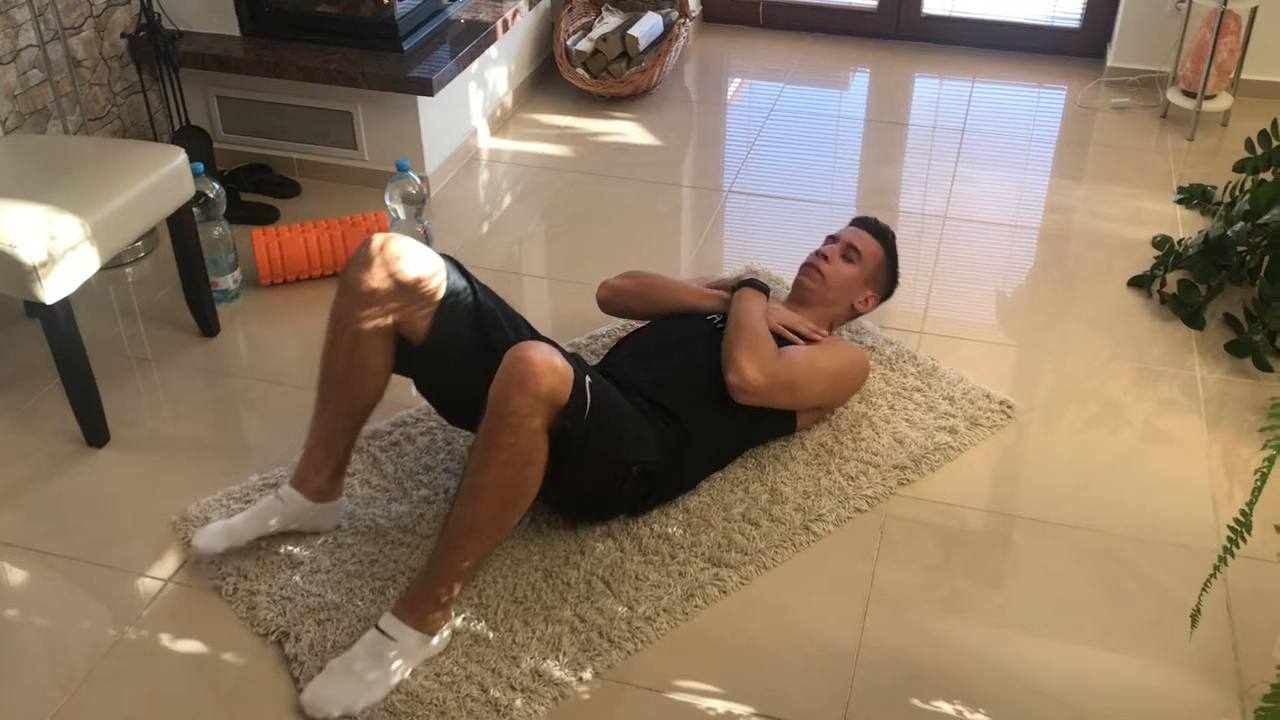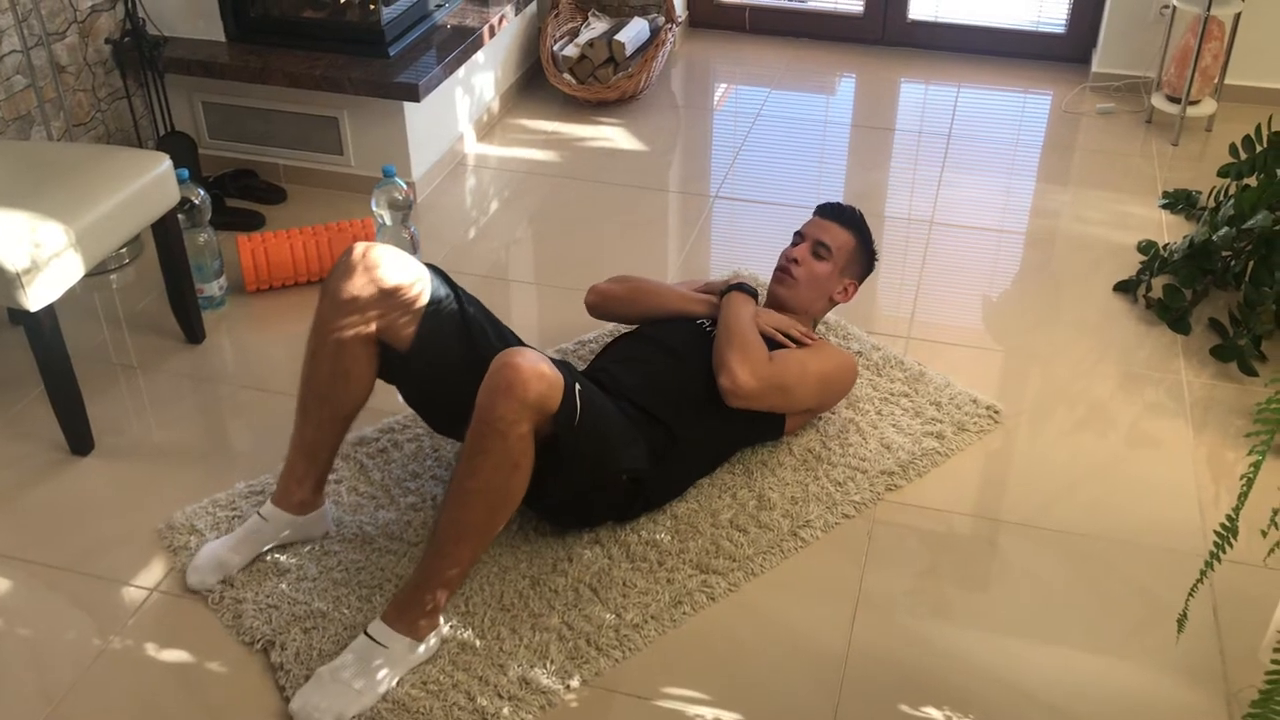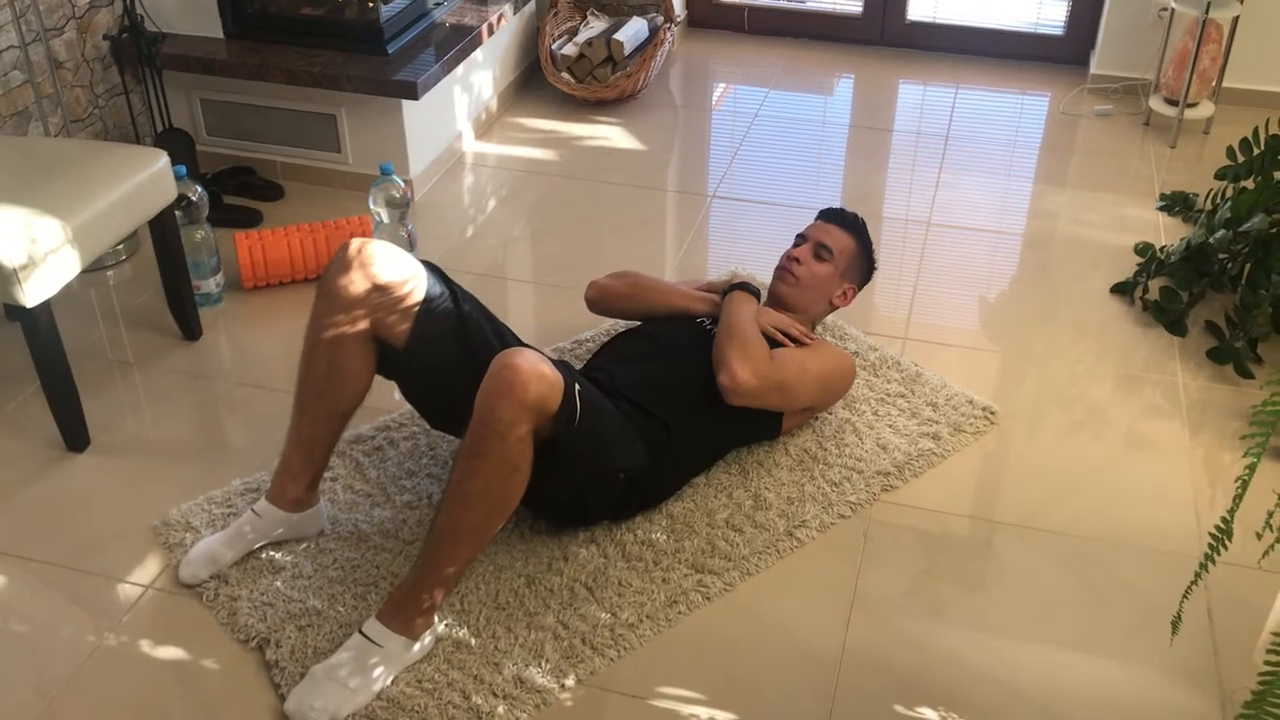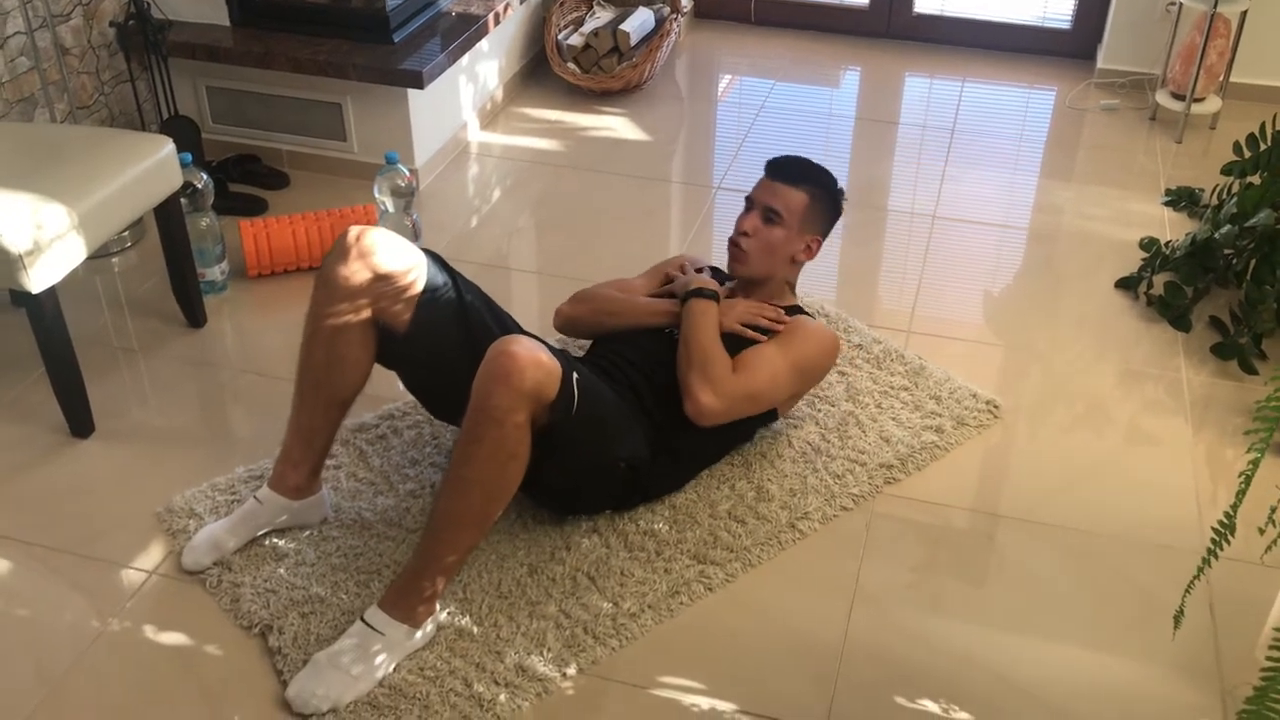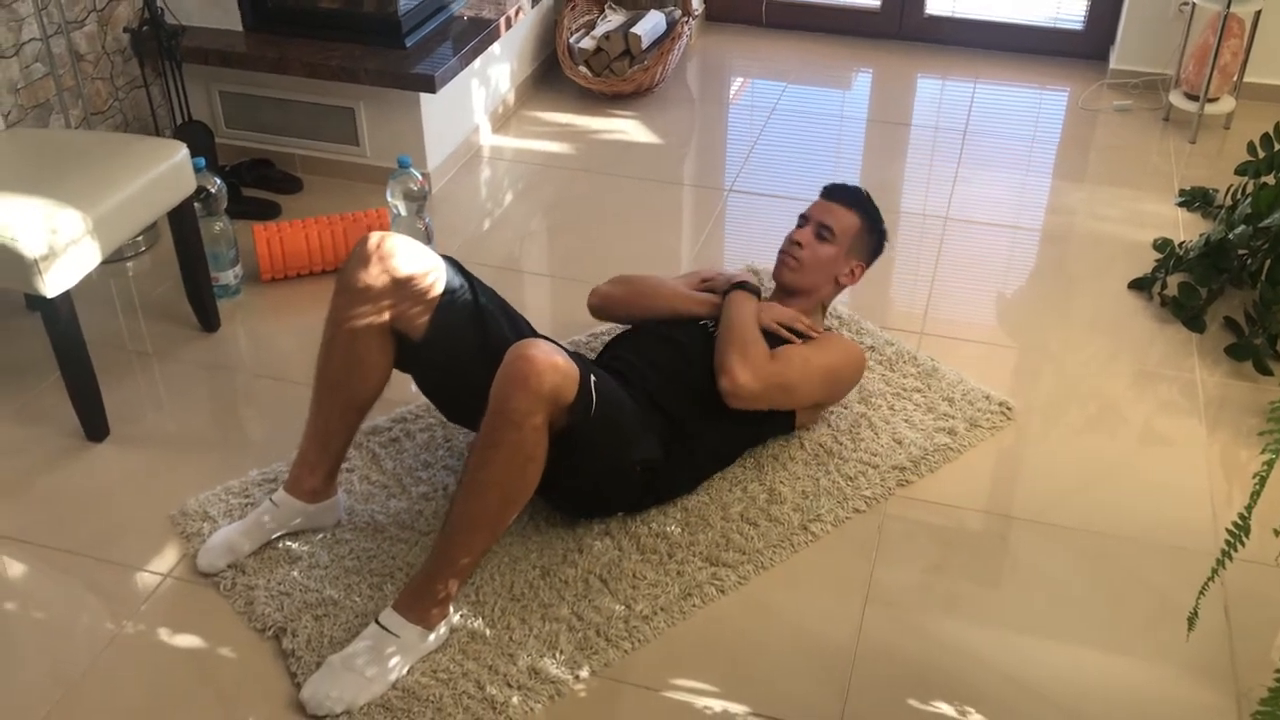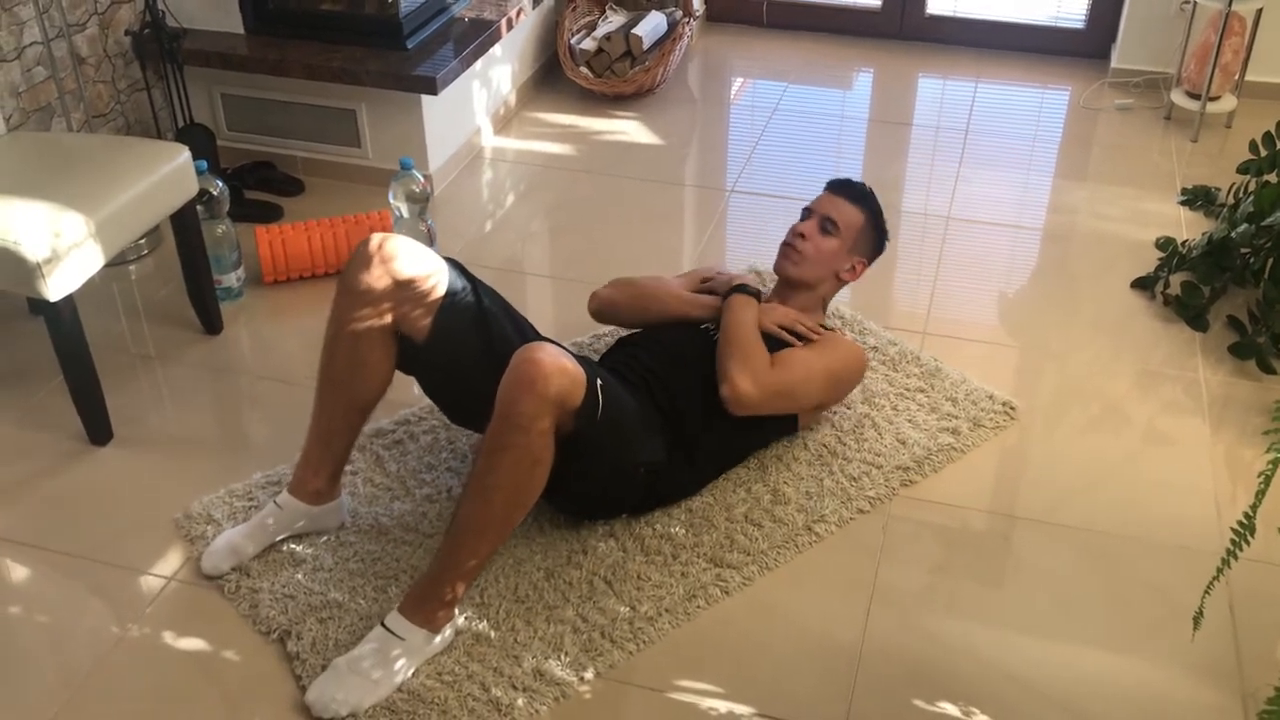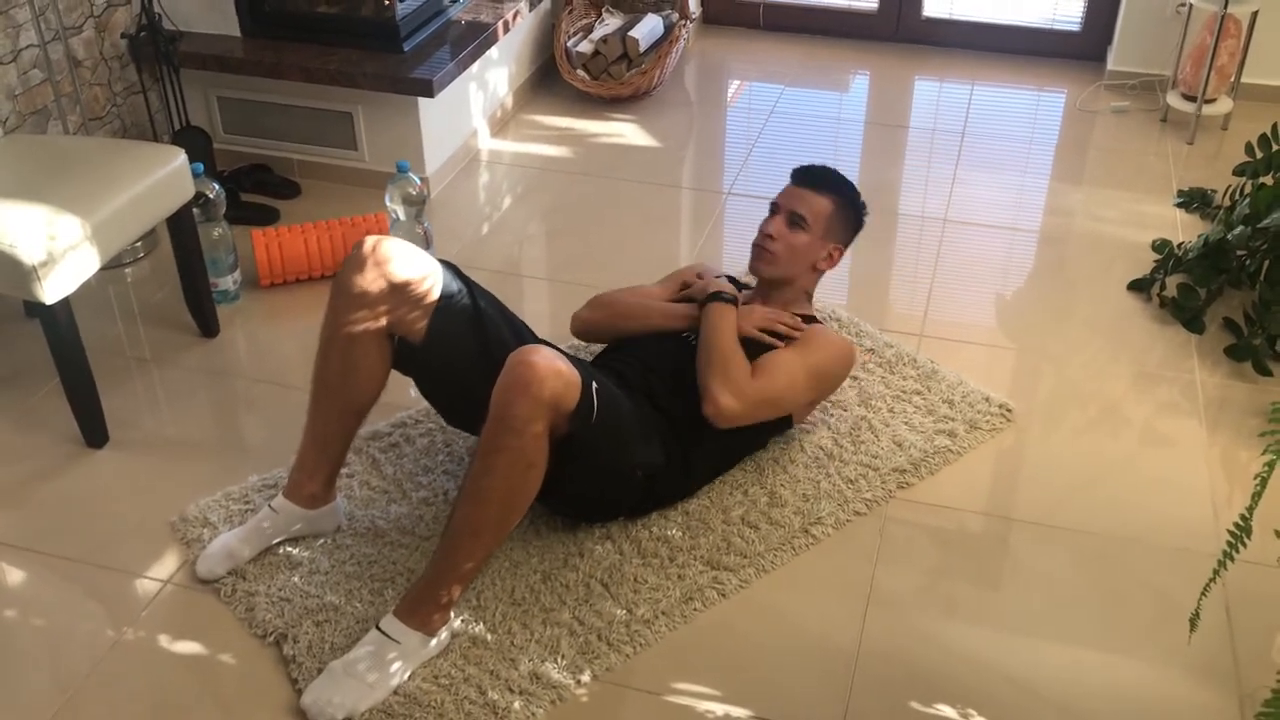
dt=0.7s
person 1, frame 1
left shoulder: (840, 362)
right shoulder: (743, 299)
left elbow: (747, 376)
right elbow: (615, 292)
left wrist: (748, 297)
right wrist: (736, 295)
left hip: (629, 455)
right hip: (555, 412)
left knee: (534, 368)
right knee: (388, 263)
left ankle: (418, 619)
right ankle: (314, 493)
person 1, frame 2
left shoulder: (828, 365)
right shoulder: (732, 298)
left elbow: (739, 381)
right elbow: (603, 296)
left wrist: (737, 302)
right wrist: (724, 300)
left hip: (620, 461)
right hip: (555, 411)
left knee: (521, 376)
right knee: (369, 272)
left ankle: (411, 624)
right ankle: (297, 504)
person 1, frame 3
left shoulder: (825, 364)
right shoulder: (722, 299)
left elbow: (738, 378)
right elbow: (603, 292)
left wrist: (739, 299)
right wrist: (724, 299)
left hip: (615, 457)
right hip: (555, 405)
left knee: (521, 376)
right knee: (365, 268)
left ankle: (405, 621)
right ankle: (291, 500)
person 1, frame 4
left shoulder: (807, 339)
right shoulder: (699, 272)
left elbow: (706, 400)
right elbow: (571, 313)
left wrist: (698, 300)
right wrist: (685, 305)
left hip: (616, 451)
right hip: (546, 401)
left knee: (518, 364)
right knee: (364, 256)
left ankle: (408, 607)
right ankle: (293, 488)
person 1, frame 5
left shoulder: (834, 355)
right shoulder: (726, 289)
left elbow: (741, 383)
right elbow: (606, 298)
left wrist: (739, 296)
right wrist: (727, 298)
left hip: (629, 451)
right hip: (565, 402)
left knee: (536, 367)
right knee: (383, 261)
left ankle: (422, 612)
right ankle: (309, 491)
person 1, frame 6
left shoulder: (836, 356)
right shoulder: (725, 284)
left elbow: (741, 391)
right elbow: (605, 301)
left wrist: (738, 298)
right wrist: (724, 302)
left hip: (635, 455)
right hip: (559, 403)
left knee: (542, 370)
right knee: (385, 262)
left ankle: (427, 614)
right ankle: (313, 494)
person 1, frame 7
left shoulder: (822, 348)
right shoulder: (713, 282)
left elbow: (724, 403)
right elbow: (588, 320)
left wrist: (718, 305)
right wrist: (703, 307)
left hip: (632, 457)
right hip: (559, 408)
left knee: (537, 373)
right knee: (380, 265)
left ankle: (423, 617)
right ankle: (308, 498)
